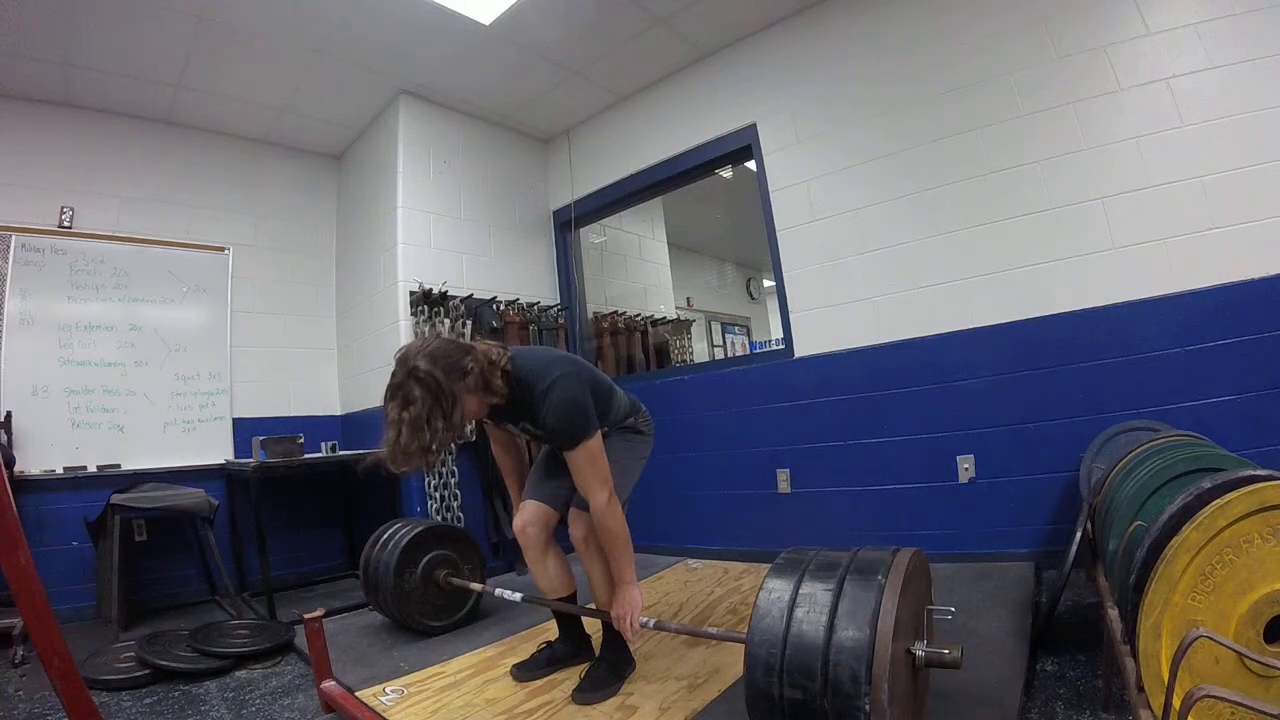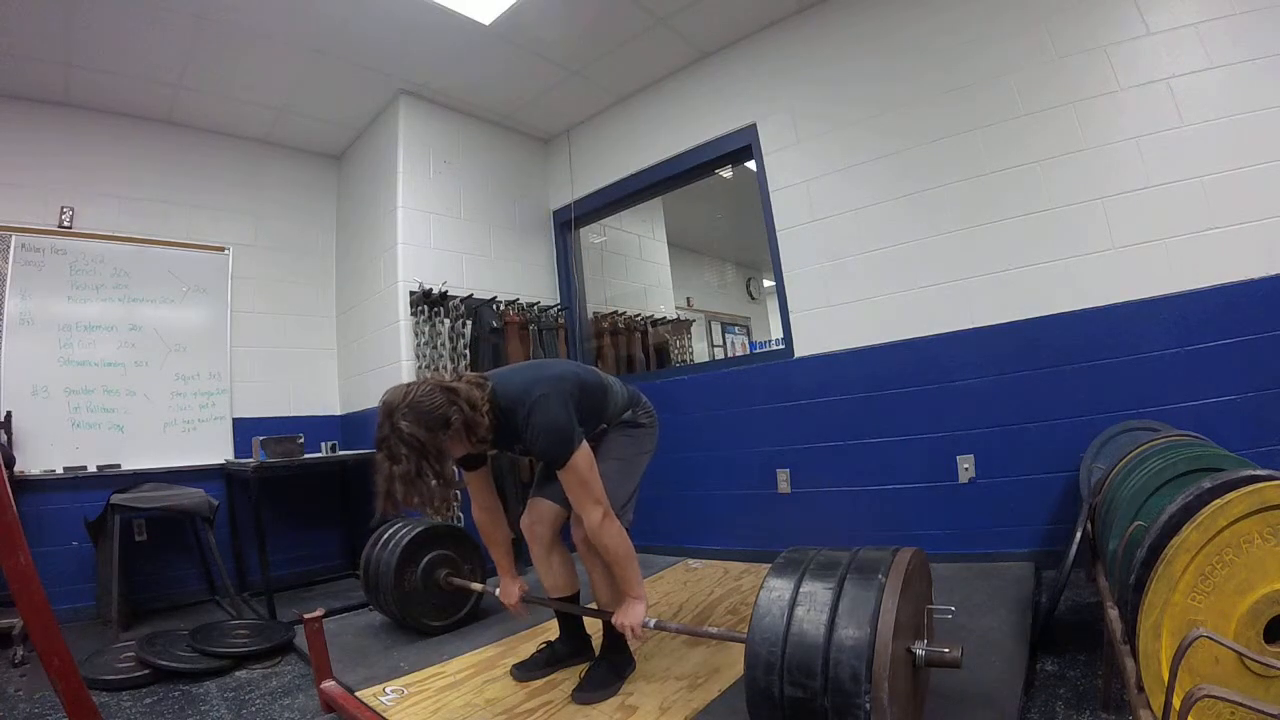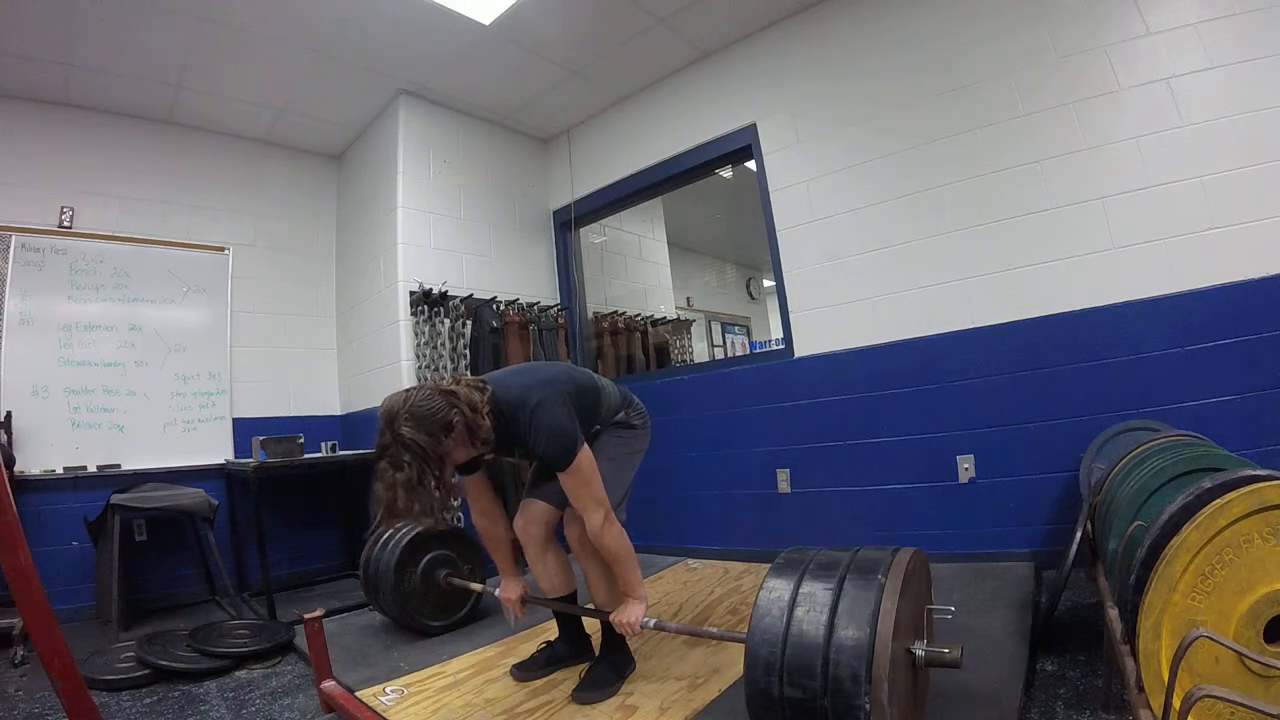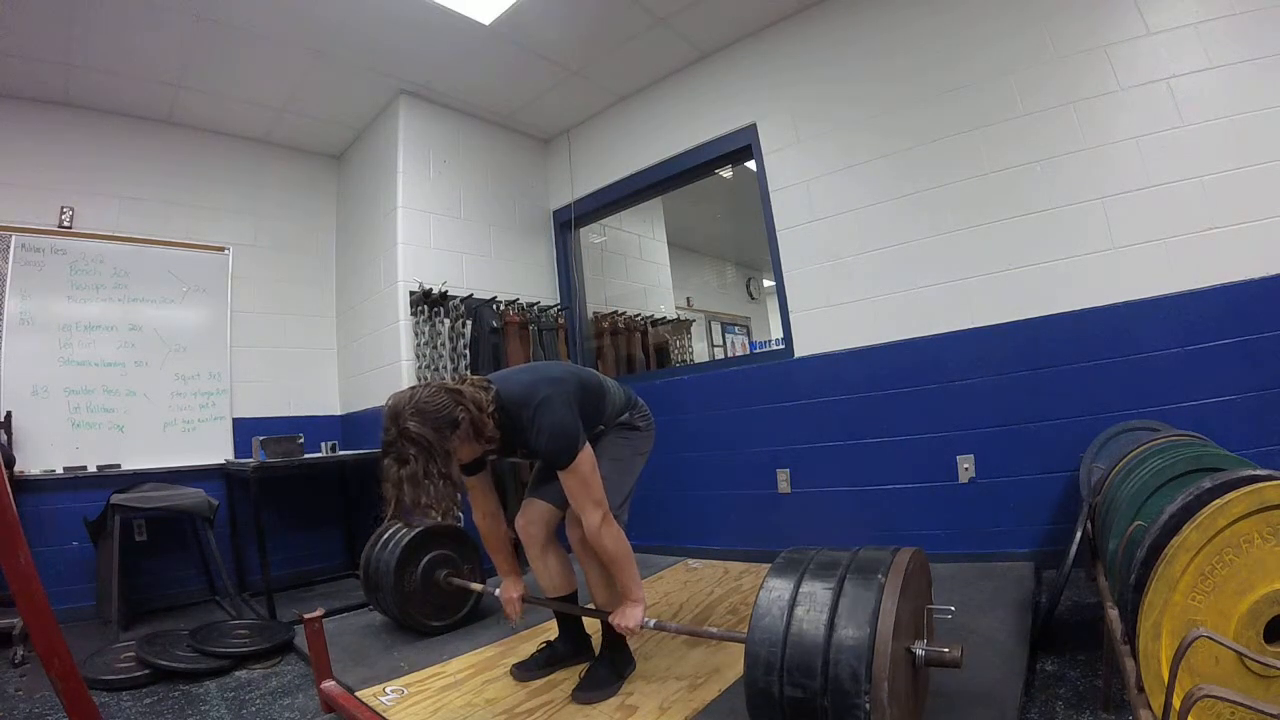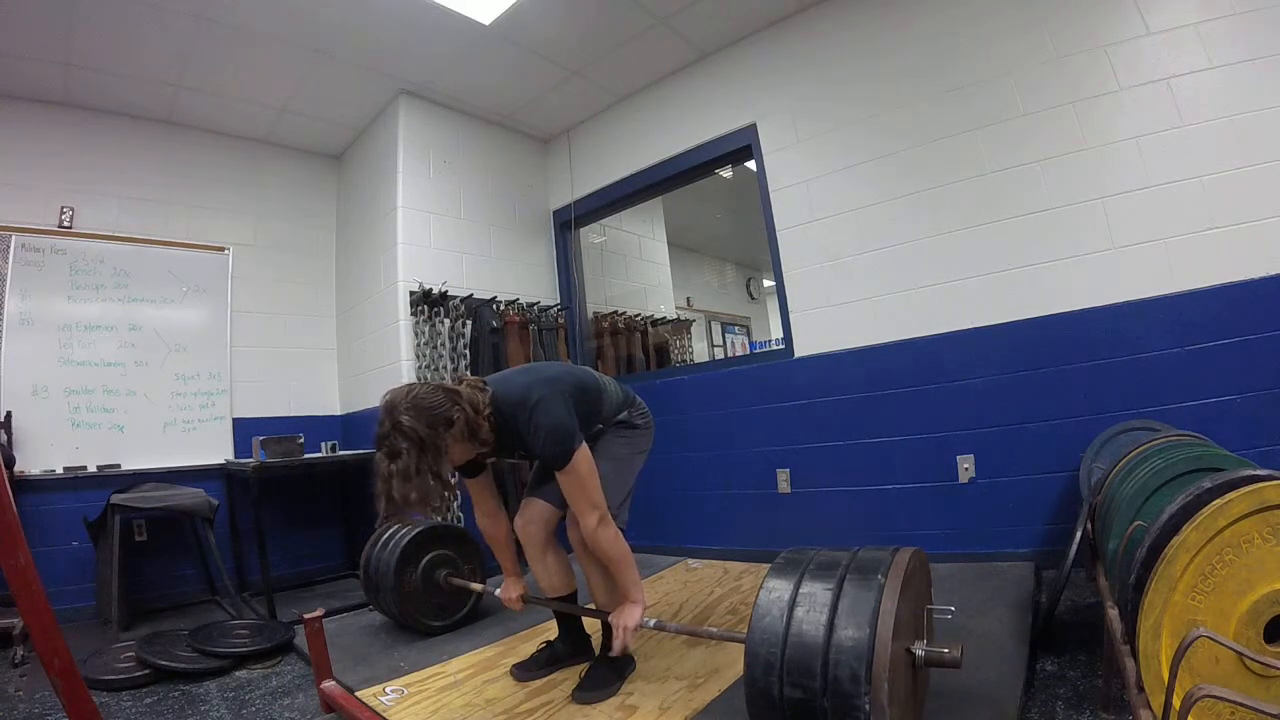
dt=1s
person 1, frame 1
left shoulder: (554, 391)
right shoulder: (488, 384)
left elbow: (601, 498)
right elbow: (506, 445)
left wrist: (628, 586)
right wrist: (521, 506)
left hip: (621, 431)
right hip: (568, 439)
left knee: (583, 529)
right knee: (529, 526)
left ankle: (616, 652)
right ankle: (572, 640)
person 1, frame 2
left shoulder: (540, 416)
right shoulder: (465, 419)
left elbow: (597, 514)
right elbow: (485, 509)
left wrist: (634, 598)
right wrist: (508, 577)
left hip: (626, 425)
right hip: (580, 430)
left knee: (586, 533)
right knee: (535, 525)
left ankle: (616, 652)
right ankle: (573, 639)
person 1, frame 3
left shoulder: (541, 418)
right shoulder: (461, 425)
left elbow: (597, 517)
right elbow: (485, 513)
left wrist: (635, 597)
right wrist: (509, 577)
left hip: (618, 425)
right hip: (575, 431)
left knee: (580, 531)
right knee: (529, 526)
left ankle: (615, 651)
right ankle: (573, 640)
person 1, frame 4
left shoulder: (543, 417)
right shoulder: (468, 427)
left elbow: (596, 518)
right elbow: (487, 514)
left wrist: (634, 600)
right wrist: (510, 577)
left hip: (622, 426)
right hip: (576, 433)
left knee: (580, 530)
right knee: (530, 526)
left ankle: (616, 652)
right ankle: (572, 639)
person 1, frame 5
left shoulder: (541, 418)
right shoulder: (466, 431)
left elbow: (593, 519)
right elbow: (489, 514)
left wrist: (633, 600)
right wrist: (512, 576)
left hip: (622, 425)
right hip: (576, 432)
left knee: (580, 531)
right knee: (529, 525)
left ankle: (616, 654)
right ankle: (573, 639)
